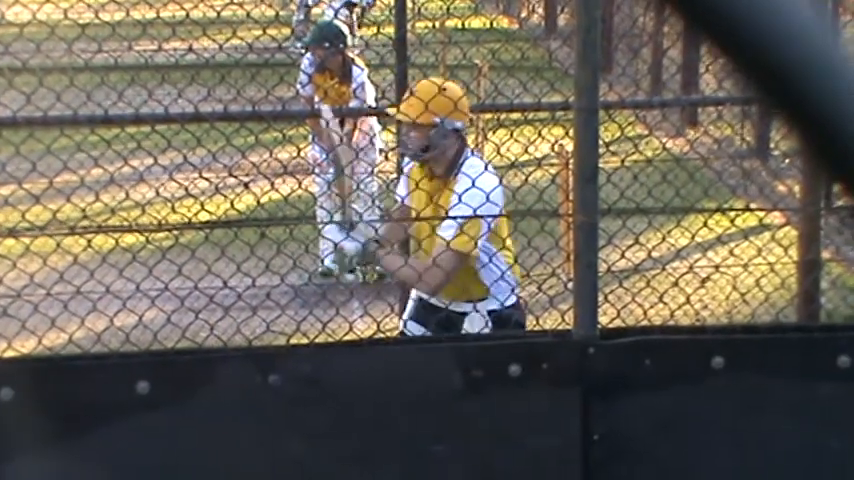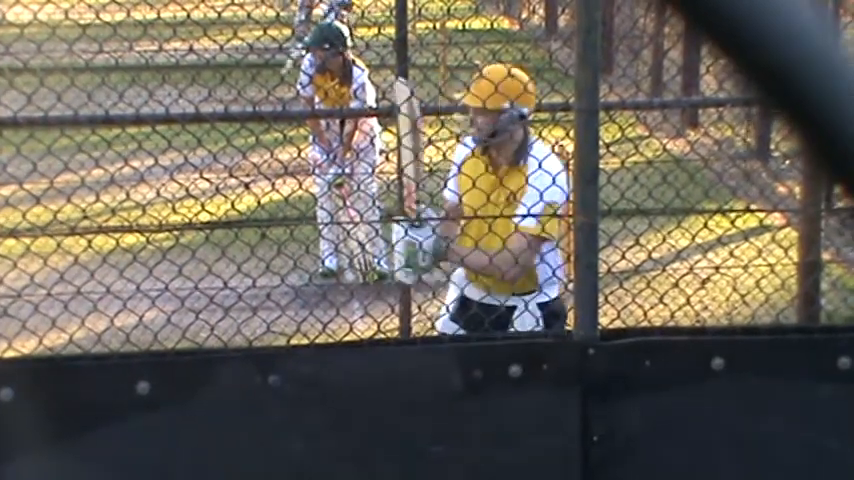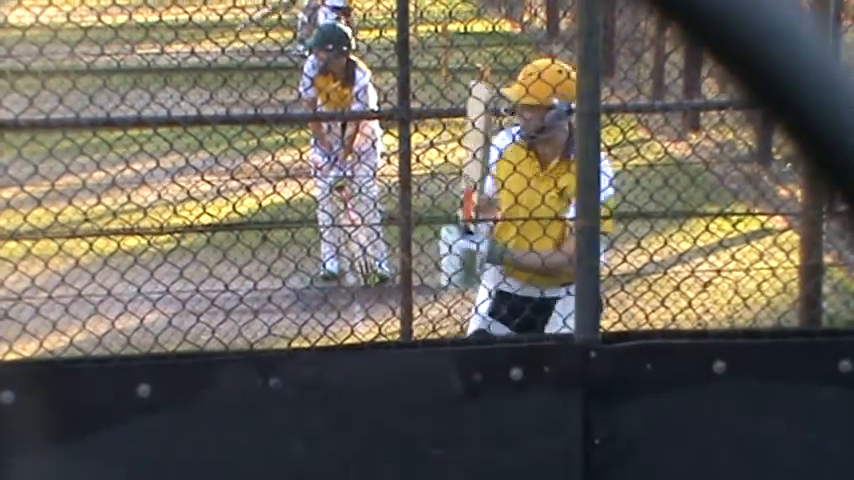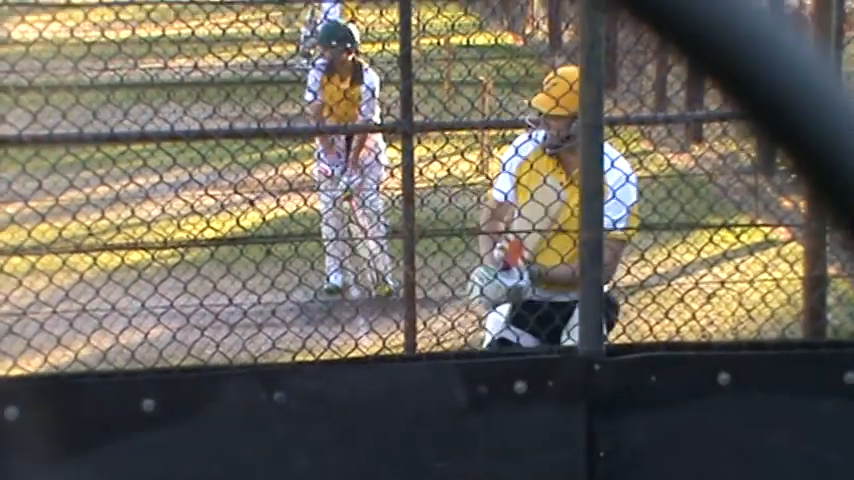
dt=0.2s
person 1, frame 1
left shoulder: (477, 186)
right shoulder: (415, 160)
left elbow: (431, 278)
right elbow: (400, 218)
left wrist: (370, 252)
right wrist: (367, 244)
left hip: (484, 313)
right hip: (429, 304)
person 1, frame 2
left shoulder: (545, 173)
right shoulder: (467, 150)
left elbow: (513, 267)
right elbow: (450, 215)
left wrist: (441, 250)
right wrist: (424, 239)
left hip: (527, 307)
right hip: (469, 297)
person 1, frame 3
right shoulder: (505, 145)
left elbow: (571, 262)
right elbow: (481, 210)
left wrist: (499, 254)
right wrist: (469, 243)
left hip: (560, 300)
right hip: (503, 291)
person 1, frame 4
left shoulder: (616, 175)
right shoulder: (523, 151)
left elbow: (604, 264)
right elbow: (491, 219)
left wrist: (534, 275)
right wrist: (490, 271)
left hip: (580, 304)
right hip: (519, 297)
person 2, frame 1
left shoulder: (357, 73)
right shoulder: (310, 63)
left elbow: (354, 117)
right elbow: (308, 103)
right wrist: (320, 140)
left hip: (360, 124)
right hip: (325, 123)
left knee: (365, 187)
right knee: (325, 188)
right ankle: (330, 256)
person 2, frame 2
left shoulder: (358, 74)
right shoulder: (310, 64)
left elbow: (354, 119)
right elbow: (308, 104)
left wrist: (342, 158)
right wrist: (321, 142)
left hip: (361, 125)
right hip: (325, 123)
left knee: (364, 188)
right knee: (325, 190)
left ankle: (377, 258)
right ankle: (330, 257)
person 2, frame 3
left shoulder: (360, 75)
right shoulder: (313, 66)
left elbow: (356, 119)
right elbow: (310, 107)
left wrist: (344, 159)
right wrist: (322, 145)
left hip: (362, 127)
right hip: (327, 126)
left knee: (366, 192)
right knee: (326, 192)
left ankle: (378, 261)
right ankle: (331, 260)
person 2, frame 4
left shoulder: (367, 77)
right shoulder: (319, 71)
left elbow: (364, 125)
right elbow: (316, 113)
left wrist: (352, 166)
right wrist: (329, 154)
left hip: (365, 141)
right hip: (330, 139)
left knee: (370, 205)
right knee: (331, 207)
left ankle: (382, 275)
right ankle: (336, 274)
